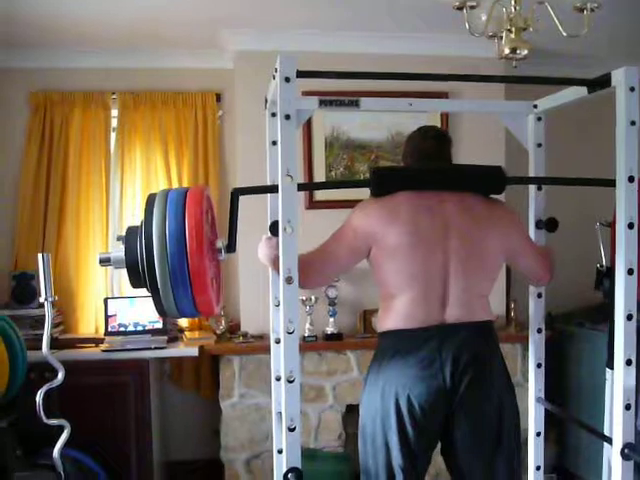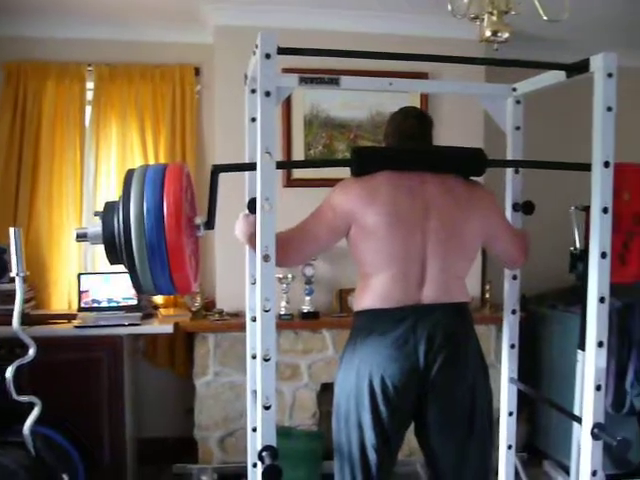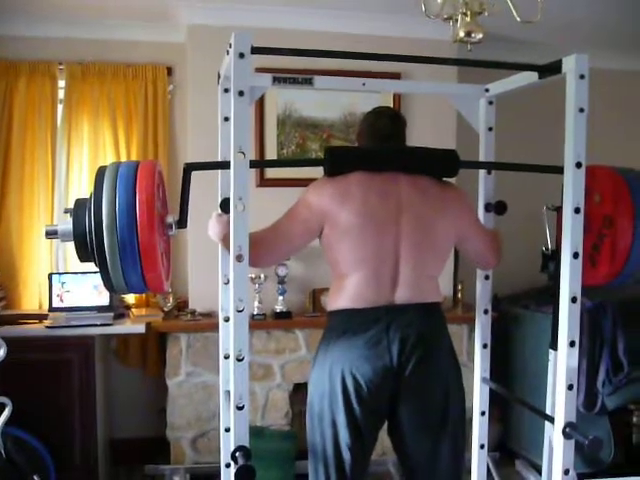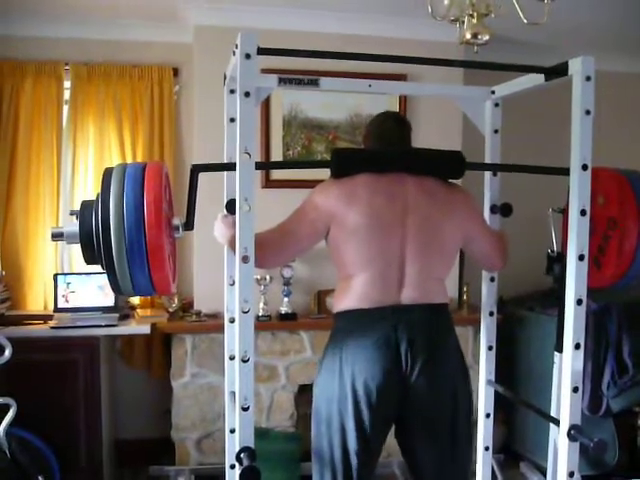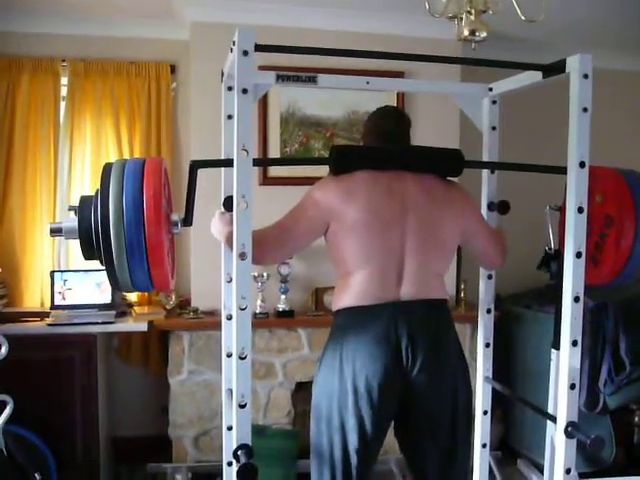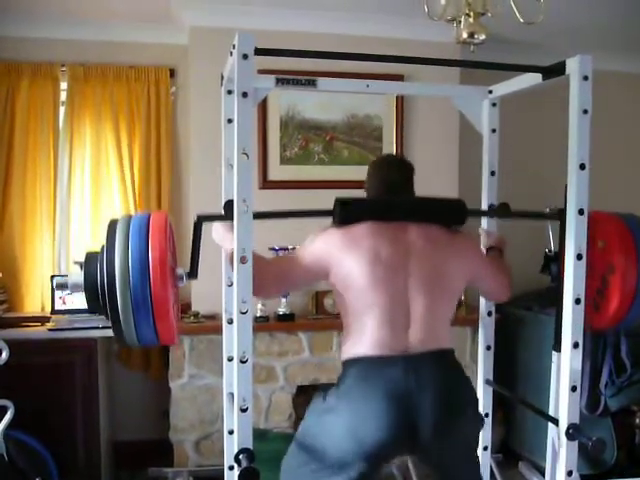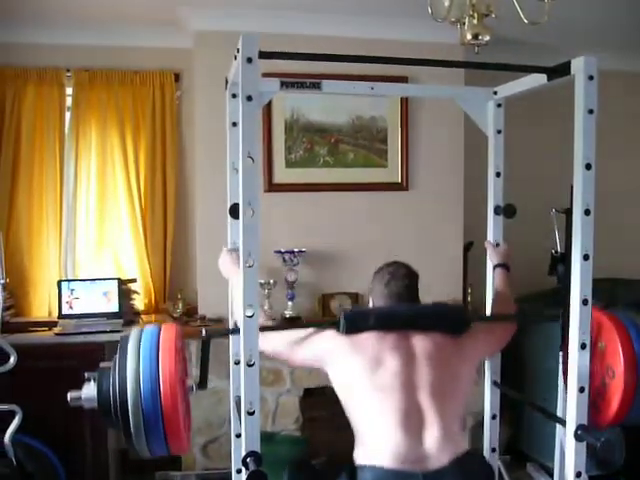
dt=0.7s
person 1, frame 1
left shoulder: (377, 213)
right shoulder: (495, 213)
left elbow: (309, 273)
right elbow: (542, 273)
left wrist: (271, 255)
right wrist: (545, 243)
left hip: (405, 360)
right hip: (479, 355)
person 1, frame 2
left shoulder: (358, 192)
right shoulder: (474, 195)
left elbow: (287, 251)
right elbow: (517, 256)
left wrist: (249, 234)
right wrist: (522, 226)
left hip: (380, 339)
right hip: (454, 337)
person 1, frame 3
left shoulder: (331, 192)
right shoulder: (446, 196)
left elbow: (261, 251)
right elbow: (489, 256)
left wrist: (222, 232)
right wrist: (493, 226)
left hip: (354, 339)
right hip: (426, 337)
person 1, frame 4
left shoulder: (338, 193)
right shoulder: (453, 197)
left elbow: (267, 252)
right elbow: (496, 258)
left wrist: (228, 234)
right wrist: (499, 227)
left hip: (360, 340)
right hip: (434, 338)
person 1, frame 5
left shoulder: (337, 191)
right shoulder: (451, 195)
left elbow: (265, 249)
right elbow: (495, 256)
left wrist: (225, 231)
right wrist: (497, 227)
left hip: (361, 338)
right hip: (434, 335)
person 1, frame 6
left shoulder: (340, 241)
right shoulder: (456, 244)
left elbow: (261, 282)
right elbow: (501, 290)
left wrist: (229, 239)
right wrist: (494, 250)
left hip: (370, 388)
right hip: (443, 388)
person 1, frame 7
left shoulder: (342, 346)
right shoulder: (457, 345)
left elbow: (263, 334)
right elbow: (504, 323)
left wrist: (235, 274)
right wrist: (500, 266)
